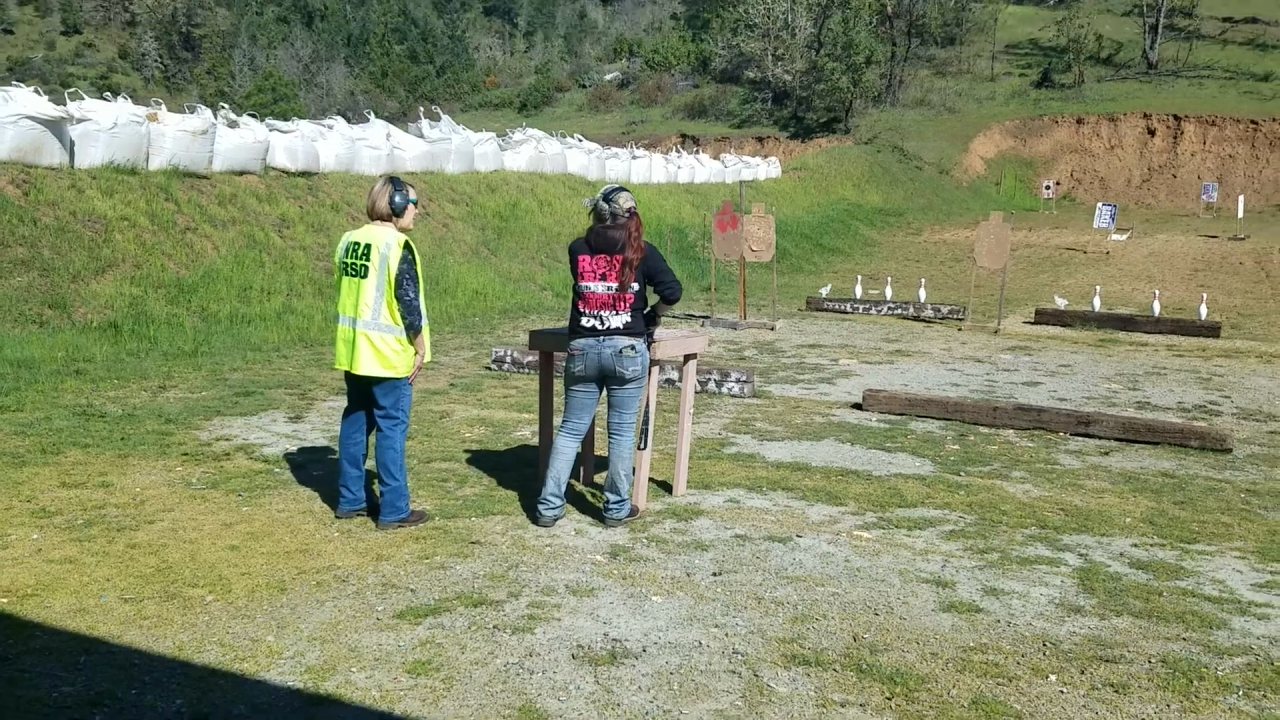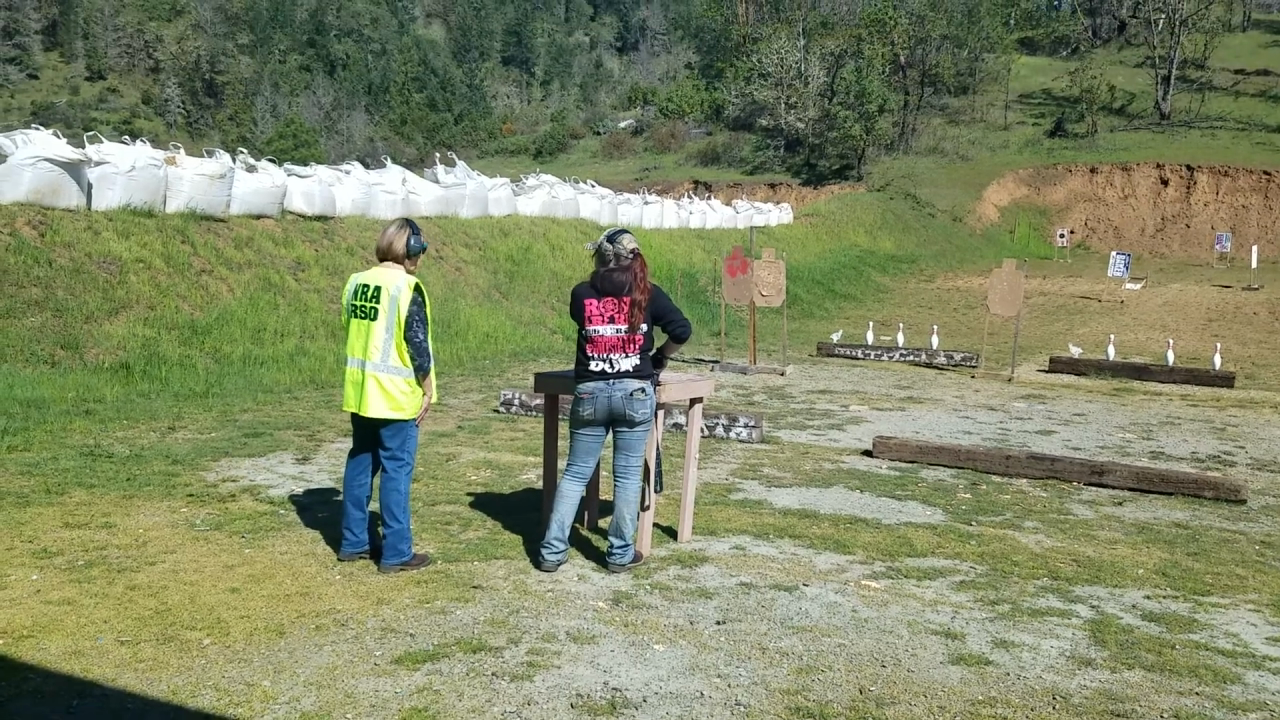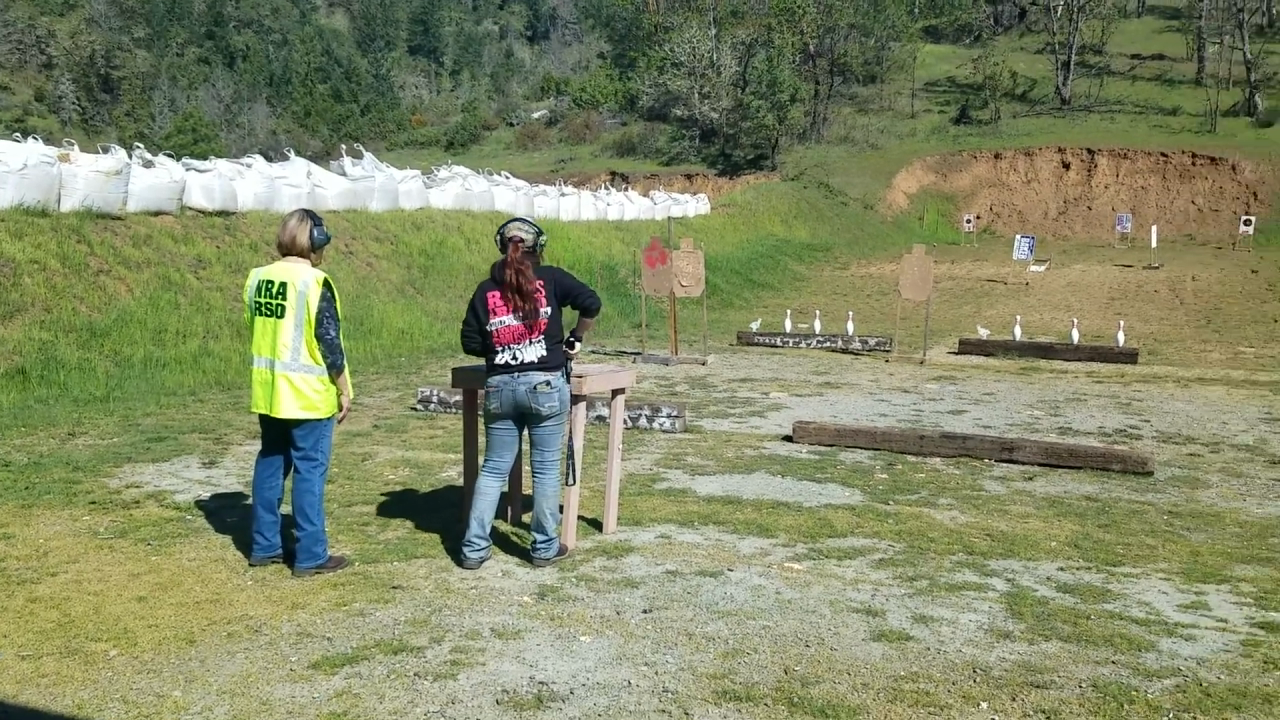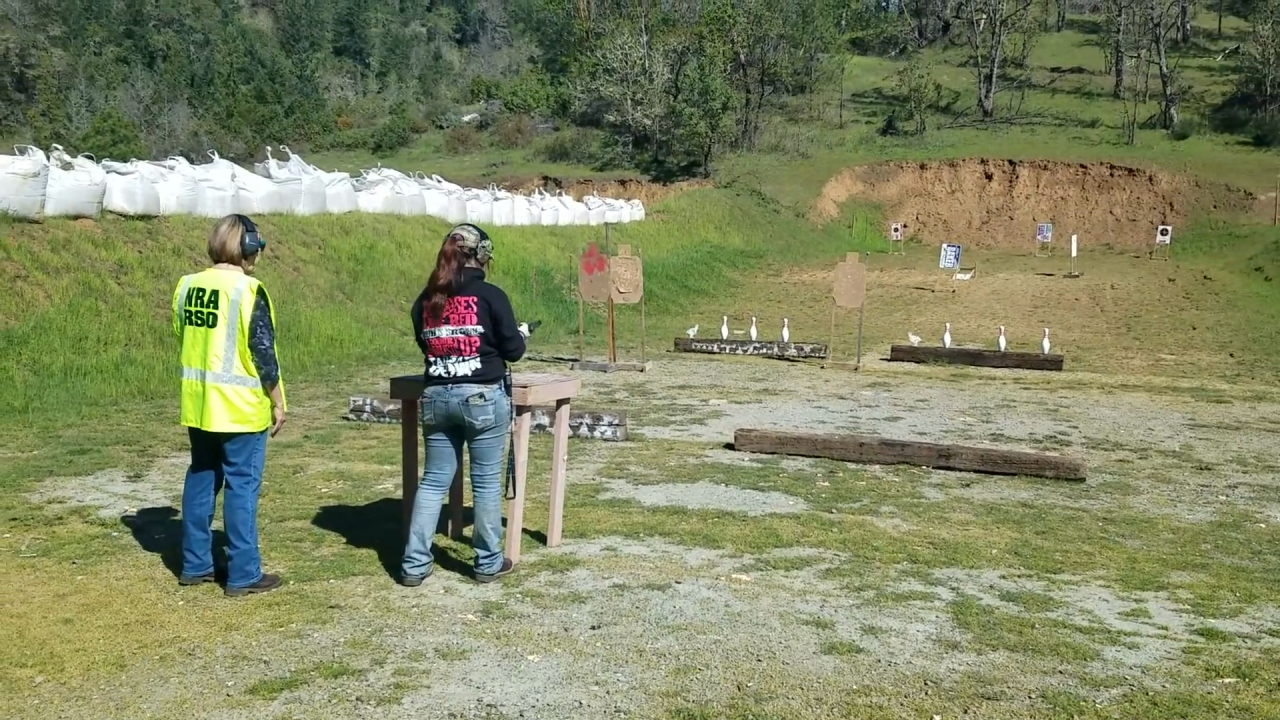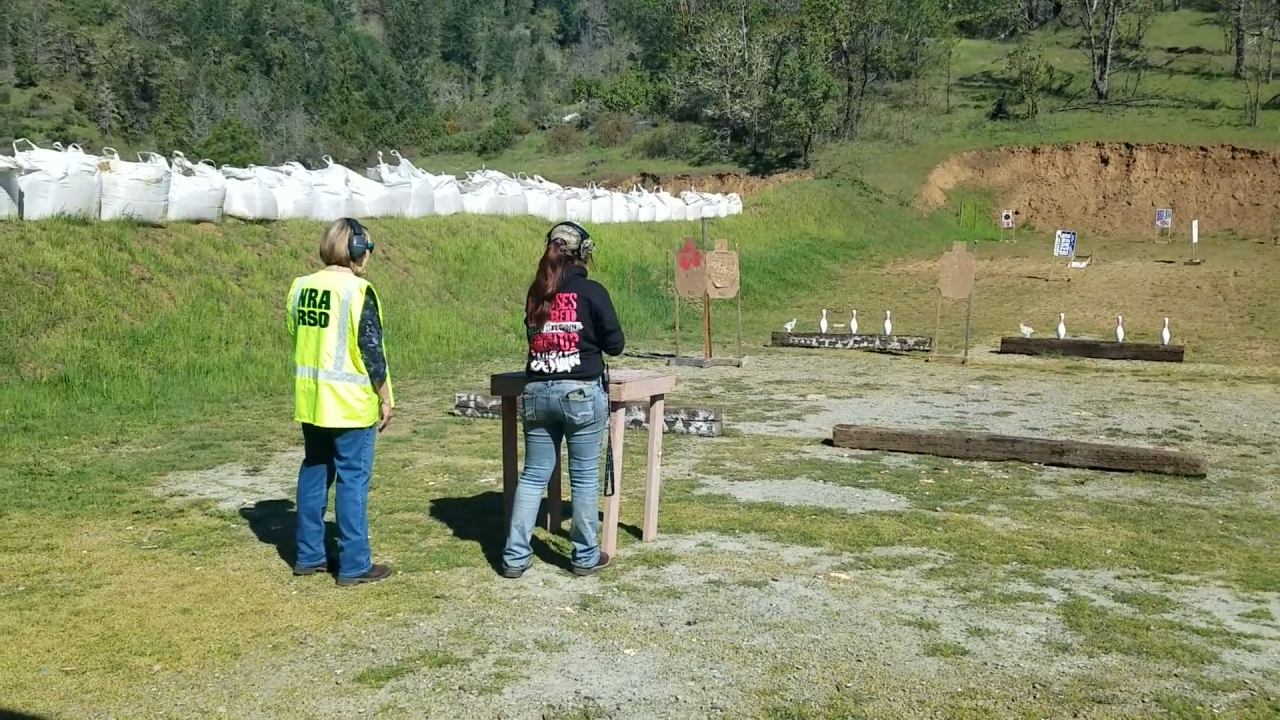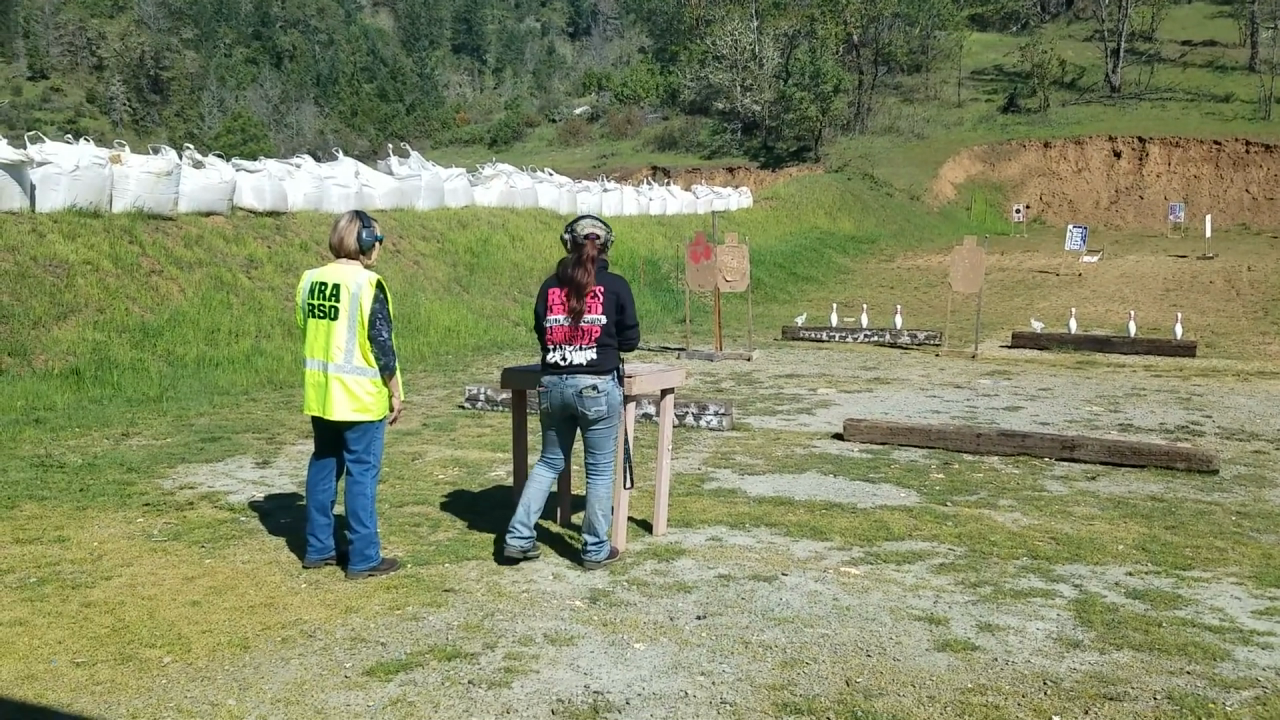
dt=0.7s
person 1, frame 1
left shoulder: (348, 241)
right shoulder: (398, 245)
left elbow: (345, 293)
right elbow: (408, 303)
right wrist: (420, 348)
left hip: (353, 351)
right hip: (388, 353)
left knee: (355, 421)
right knee: (392, 427)
left ankle: (351, 500)
right ankle: (394, 509)
person 1, frame 2
left shoulder: (356, 282)
right shoulder: (407, 287)
left elbow: (351, 332)
right elbow: (418, 345)
right wrist: (427, 390)
left hip: (360, 392)
right hip: (396, 395)
left knee: (360, 463)
right knee: (396, 470)
left ankle: (353, 542)
right ankle: (396, 553)
person 1, frame 3
left shoulder: (257, 278)
right shoulder: (315, 282)
left elbow: (256, 331)
right elbow: (330, 342)
right wrist: (343, 390)
left hip: (268, 392)
right hip: (308, 395)
left knee: (270, 465)
right knee: (309, 471)
left ankle: (264, 546)
right ankle: (310, 556)
person 1, frame 4
left shoulder: (187, 286)
right shoulder: (248, 290)
left elbow: (183, 340)
right elbow: (264, 353)
right wrist: (277, 403)
left hip: (198, 404)
right hip: (240, 407)
left knee: (201, 480)
right knee: (242, 487)
left ankle: (195, 564)
right ankle: (243, 574)
person 1, frame 5
left shoulder: (300, 287)
right shoulder: (358, 290)
left elbow: (297, 340)
right elbow: (372, 351)
right wrist: (385, 399)
left hip: (311, 401)
right hip: (350, 404)
left knee: (314, 473)
right knee: (352, 480)
left ankle: (309, 555)
right ankle: (354, 565)
person 1, frame 6
left shoulder: (310, 280)
right shoulder: (368, 283)
left elbow: (306, 332)
right elbow: (381, 345)
right wrist: (395, 392)
left hip: (321, 394)
right hip: (360, 397)
left knee: (323, 467)
right knee: (361, 474)
left ankle: (318, 548)
right ankle: (363, 558)
person 2, frame 1
left shoulder: (578, 249)
right shoulder: (641, 251)
right elbow: (672, 292)
right wrist: (652, 315)
left hip: (583, 349)
right hip: (627, 349)
left knee: (571, 429)
right knee: (622, 431)
left ankle: (549, 506)
right ankle: (617, 508)
person 2, frame 2
left shoulder: (582, 294)
right shoulder: (647, 293)
right elbow: (682, 330)
right wrist: (659, 357)
left hip: (590, 393)
right hip: (635, 393)
left knee: (575, 473)
right knee: (628, 475)
left ankle: (552, 551)
right ankle: (620, 554)
person 2, frame 3
left shoulder: (486, 289)
right shoulder: (550, 278)
left elbow: (470, 342)
right elbow: (591, 302)
right wrist: (576, 338)
left hip: (500, 387)
right hip: (545, 384)
left knee: (493, 468)
right knee: (546, 469)
left ankle: (473, 548)
right ankle: (544, 547)
person 2, frame 4
left shoulder: (426, 299)
right shoulder: (490, 295)
right elbow: (513, 350)
right wrist: (521, 334)
left hip: (437, 397)
right hip: (483, 397)
left knee: (433, 480)
right knee: (486, 482)
left ankle: (414, 564)
right ankle: (488, 562)
person 2, frame 5
left shoulder: (535, 293)
right shoulder: (591, 291)
right elbow: (615, 344)
left hip: (537, 392)
right hip: (582, 393)
left knee: (533, 475)
right knee: (584, 477)
left ankle: (515, 556)
right ankle: (585, 556)
person 2, frame 6
left shoulder: (551, 285)
right shoulder: (615, 285)
left elbow: (541, 334)
right elbow: (630, 340)
left hip: (553, 385)
right hip: (598, 386)
left knee: (549, 461)
right knee: (600, 469)
left ankle: (518, 536)
right ankle: (596, 549)
